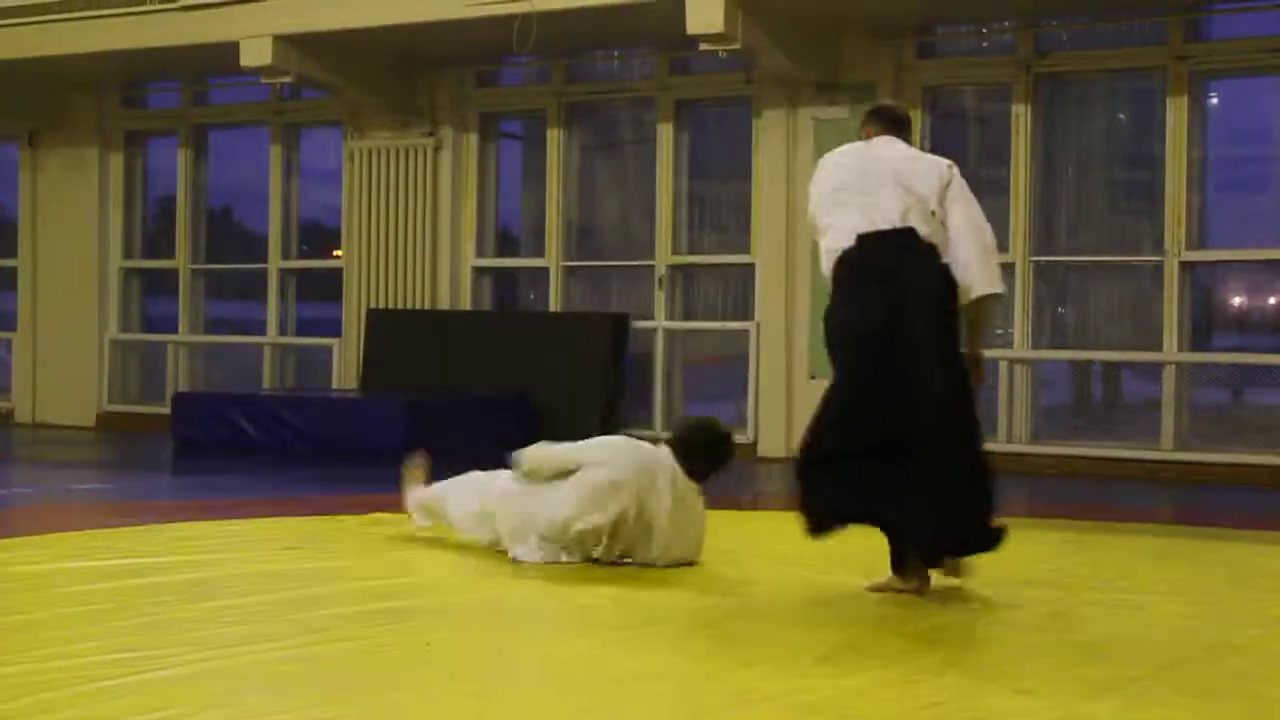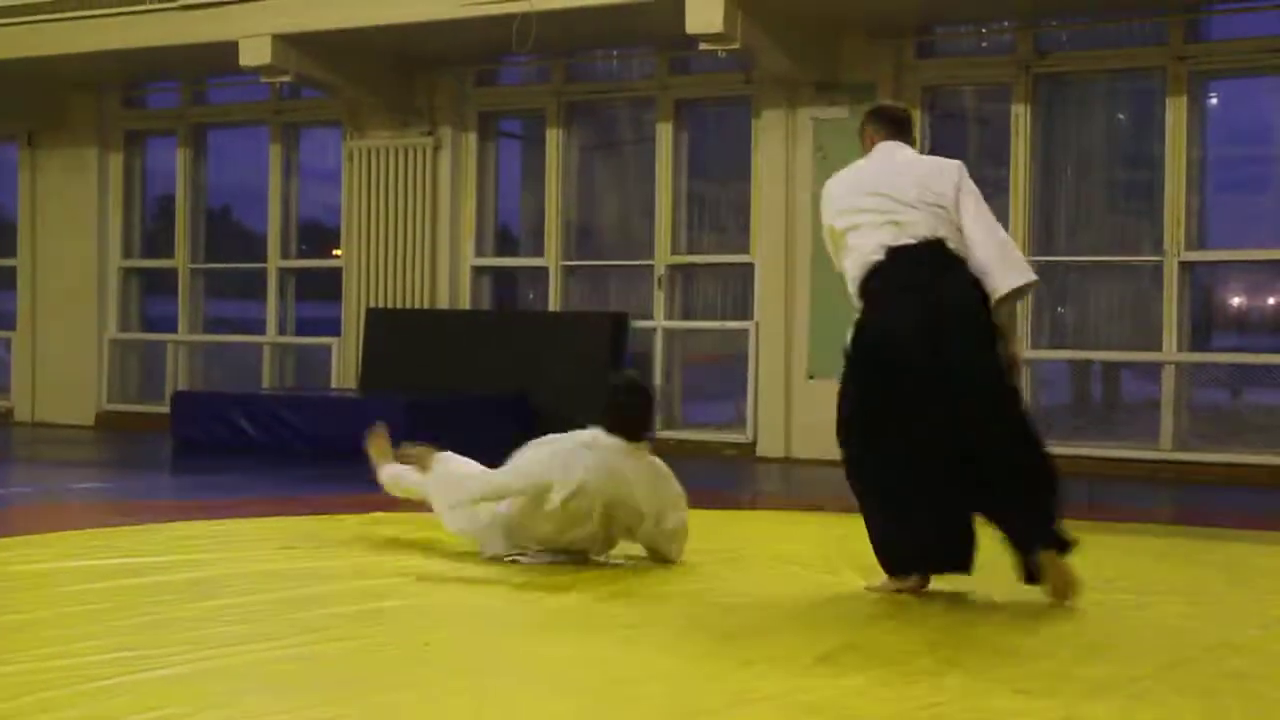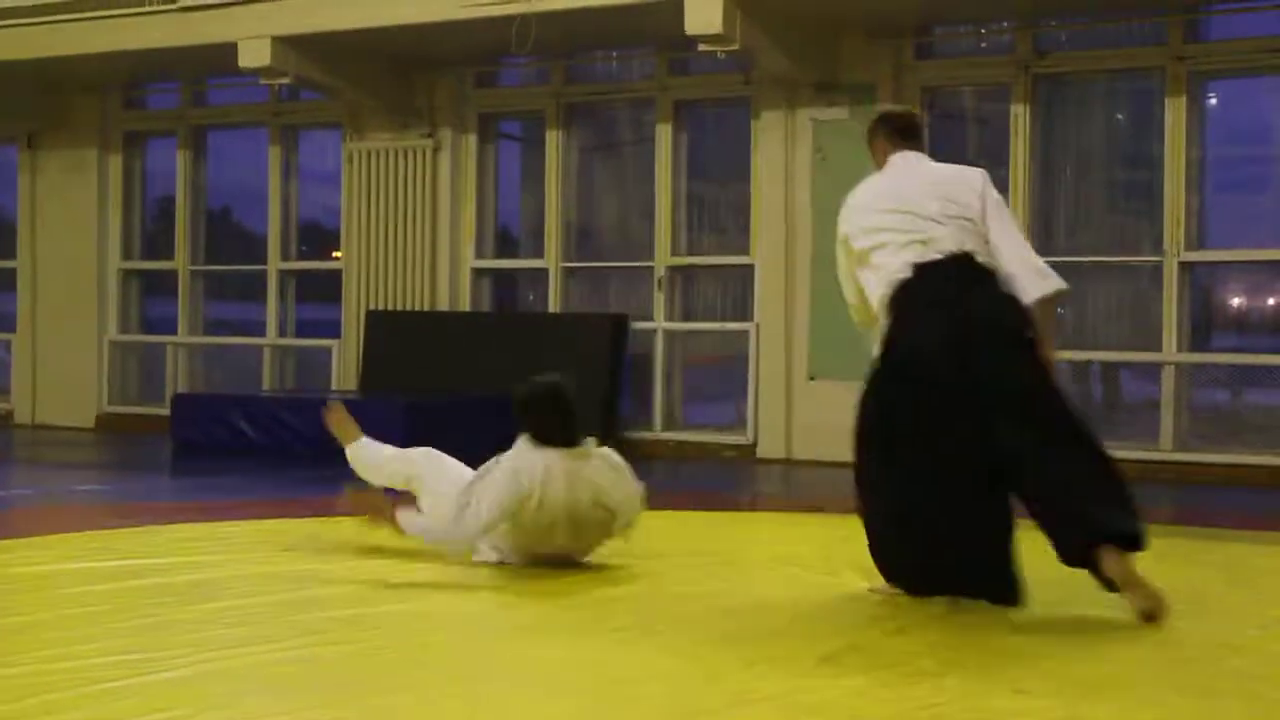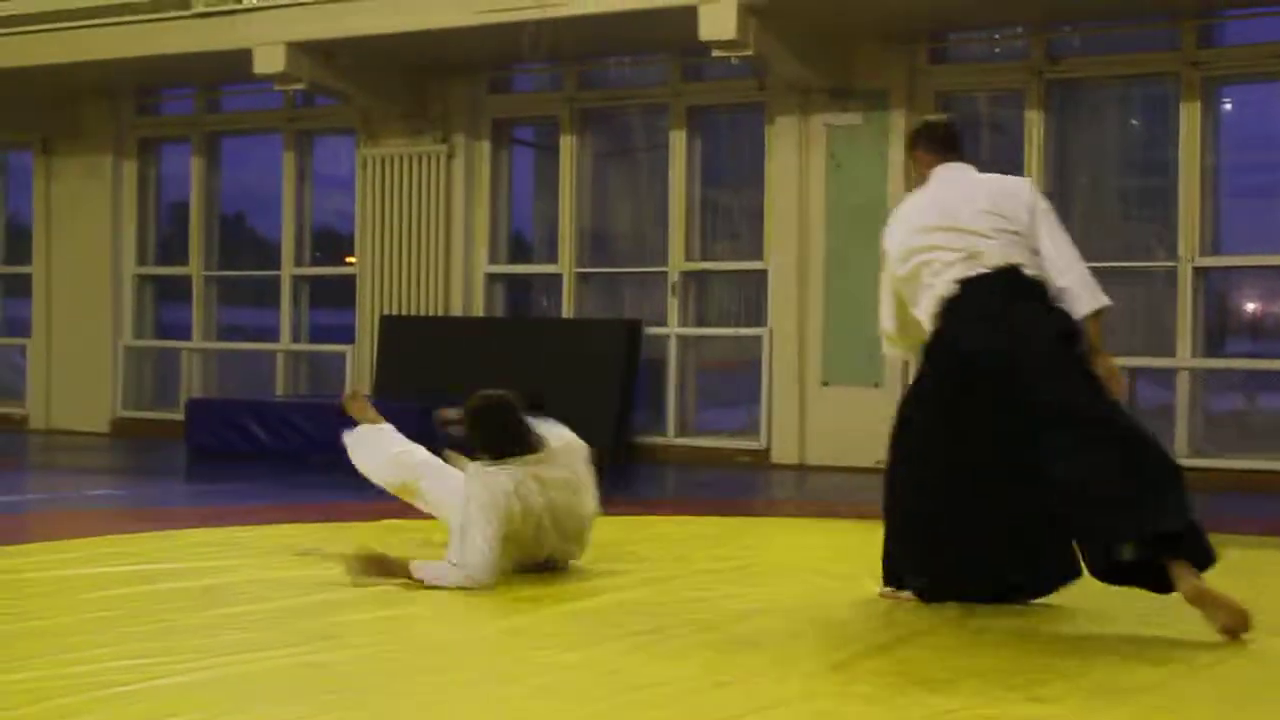
dt=0.1s
person 1, frame 1
left shoulder: (832, 166)
right shoulder: (936, 169)
left elbow: (828, 241)
right elbow: (971, 250)
right wrist: (974, 335)
left hip: (860, 287)
right hip: (923, 284)
left knee: (865, 419)
right knee: (941, 417)
left ankle: (913, 565)
right ankle: (948, 544)
person 1, frame 2
left shoulder: (838, 188)
right shoulder: (946, 172)
right elbow: (992, 251)
right wrist: (1004, 332)
left hip: (890, 305)
right hip: (953, 294)
left knee: (890, 432)
right knee: (992, 421)
left ankle: (912, 565)
right ankle: (1041, 550)
person 1, frame 3
left shoulder: (858, 204)
right shoulder: (967, 180)
left elbow: (859, 295)
right elbow: (1016, 259)
right wrist: (1042, 341)
left hip: (919, 323)
right hip: (985, 310)
left knee: (898, 447)
right knee: (1042, 432)
left ankle: (920, 572)
right ankle: (1113, 558)
person 1, frame 4
left shoulder: (904, 221)
right shoulder: (1014, 190)
left elbow: (896, 327)
right elbow: (1067, 270)
left wrist: (930, 350)
right wrist: (1097, 353)
left hip: (964, 337)
right hip: (1033, 323)
left knee: (922, 453)
right knee: (1097, 442)
left ankle: (918, 577)
right ankle: (1185, 574)
person 2, frame 1
left shoulder: (632, 456)
right shoulder: (692, 520)
left elbow: (542, 459)
left wrist: (527, 461)
left hip: (541, 536)
left knee: (478, 493)
left ankle: (420, 496)
person 2, frame 2
left shoulder: (566, 452)
right shoulder: (663, 488)
left elbow: (490, 487)
right elbow: (669, 550)
left wrist: (432, 462)
left hip: (510, 536)
left knee: (444, 476)
left ankle: (387, 467)
person 2, frame 3
left shoulder: (516, 472)
right shoulder: (613, 468)
left elbow: (457, 533)
right elbow: (624, 518)
left wrist: (391, 516)
left hip: (508, 547)
left knee: (422, 463)
left ankle: (354, 444)
person 2, frame 4
left shoulder: (490, 490)
right shoulder: (567, 446)
left elbow: (473, 573)
left wrist: (398, 568)
left hip: (510, 554)
left ankle: (374, 429)
